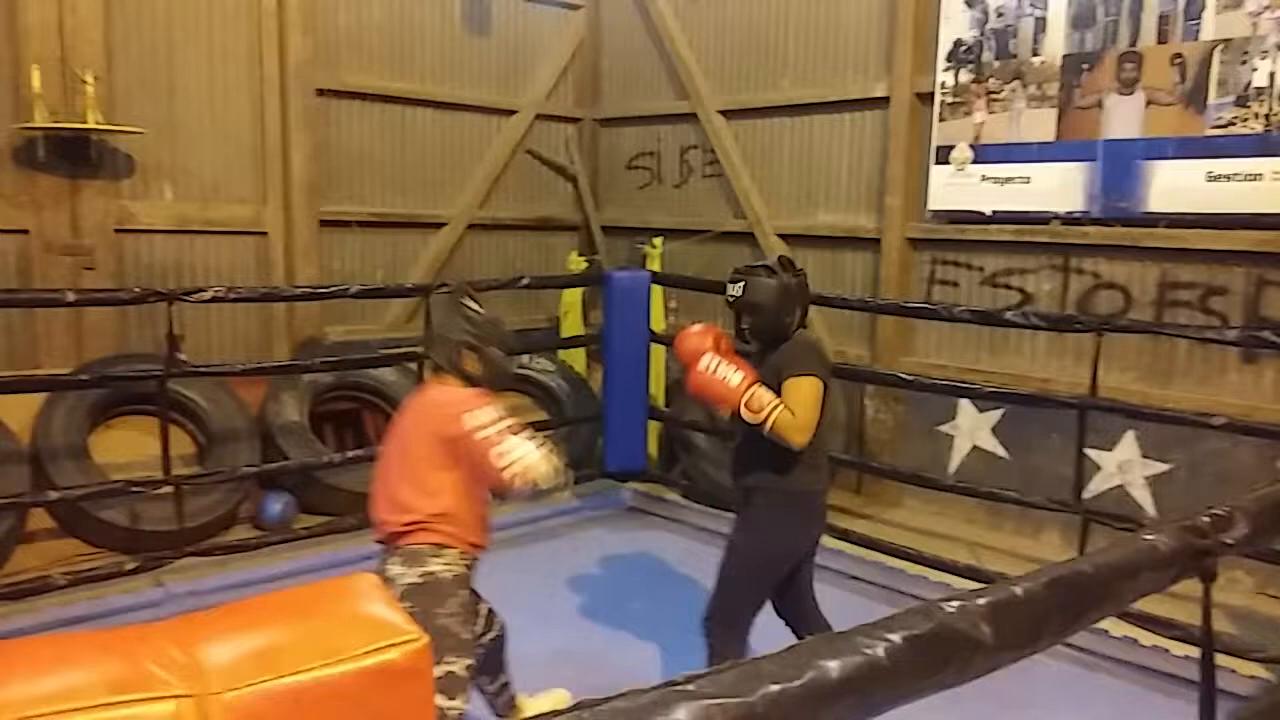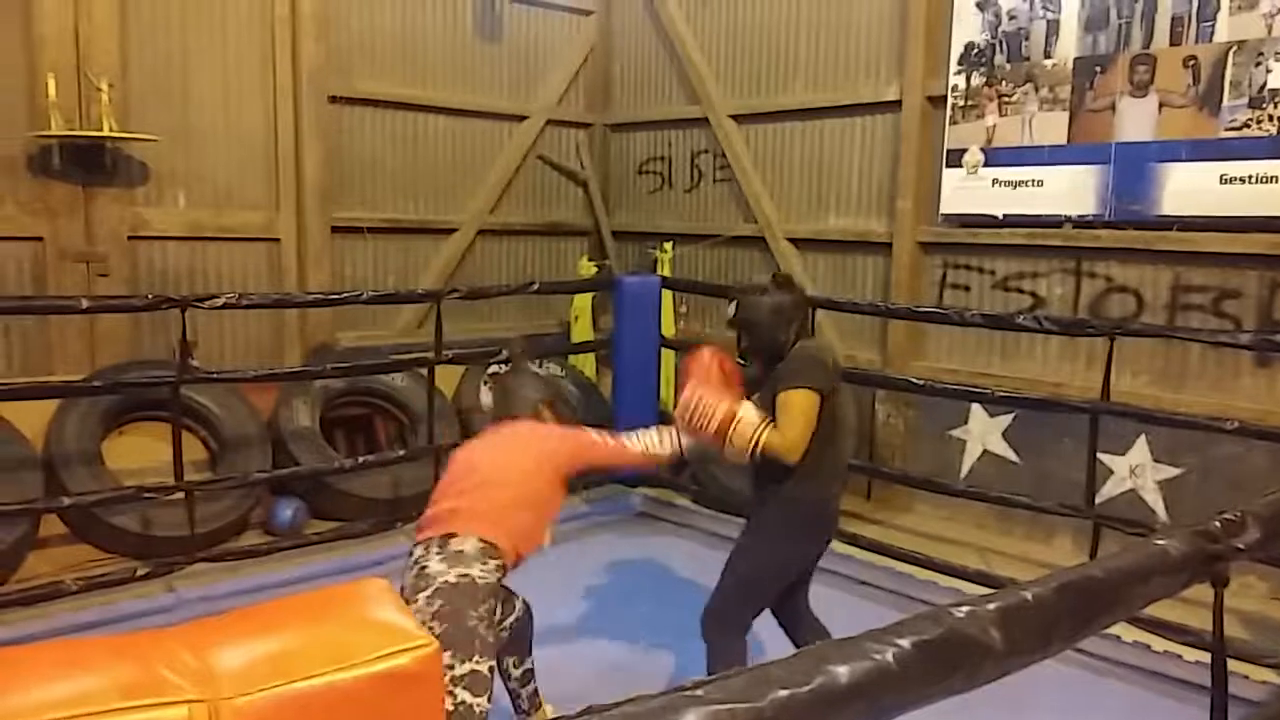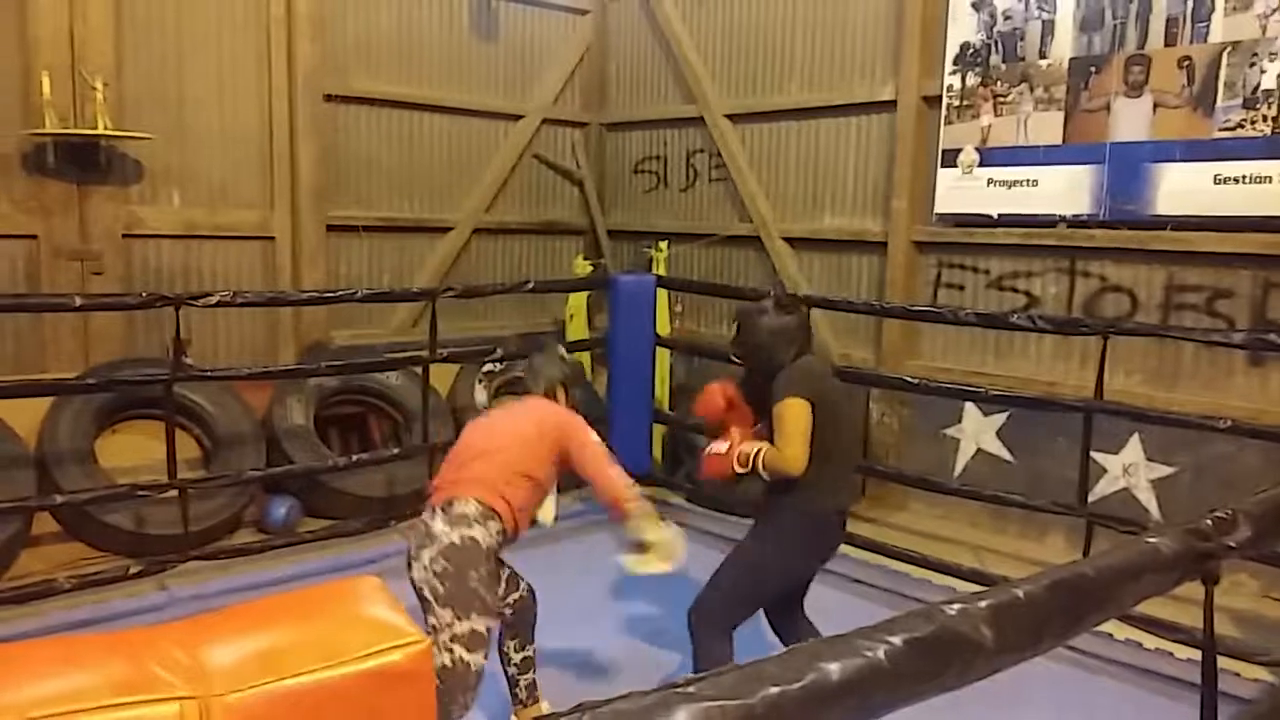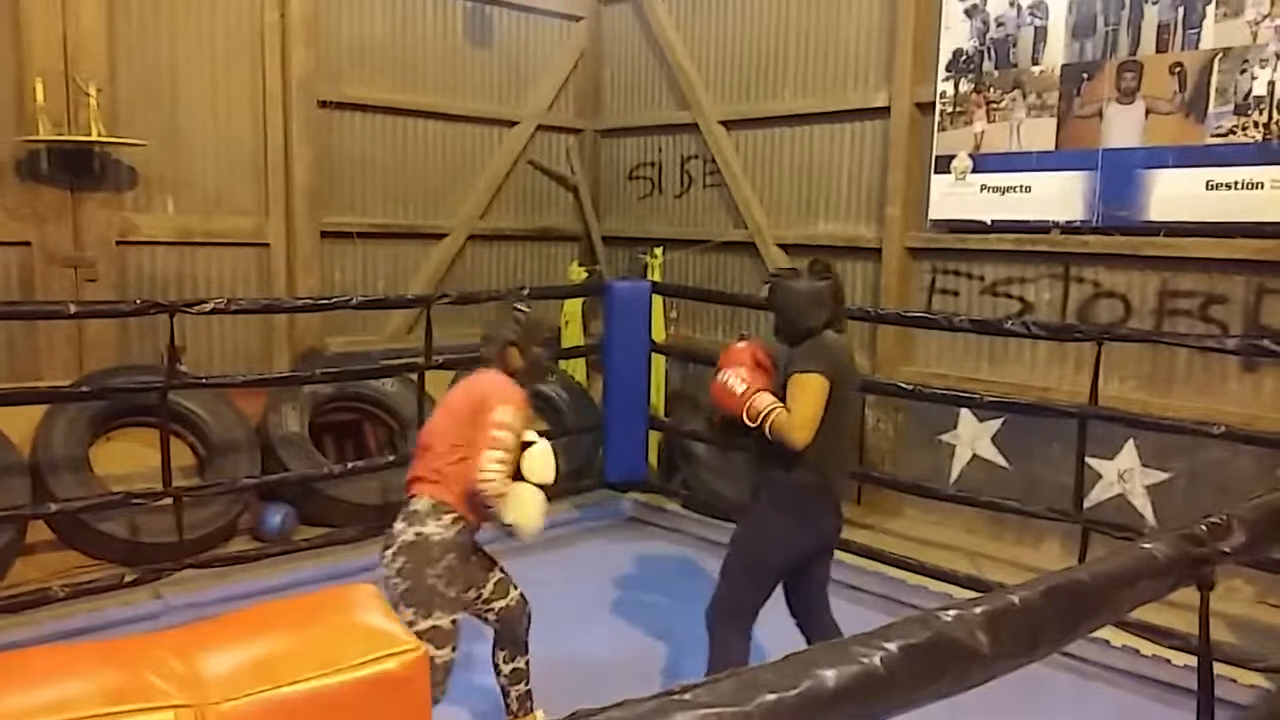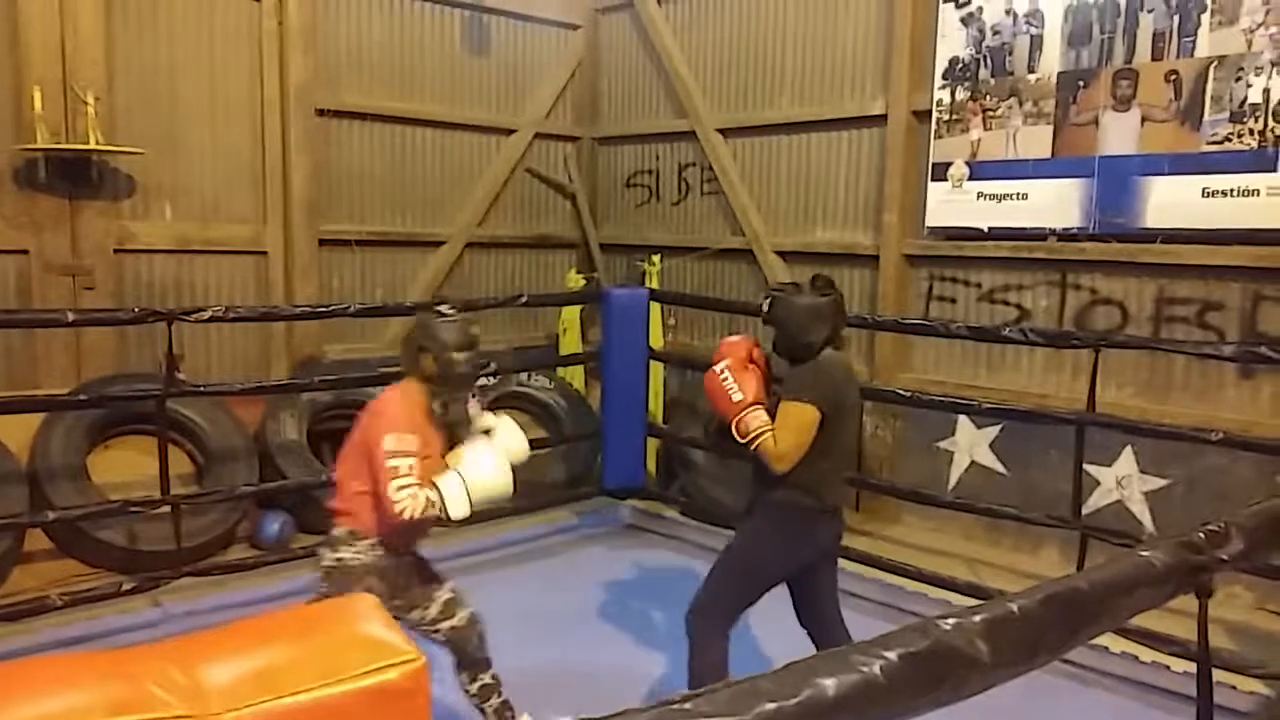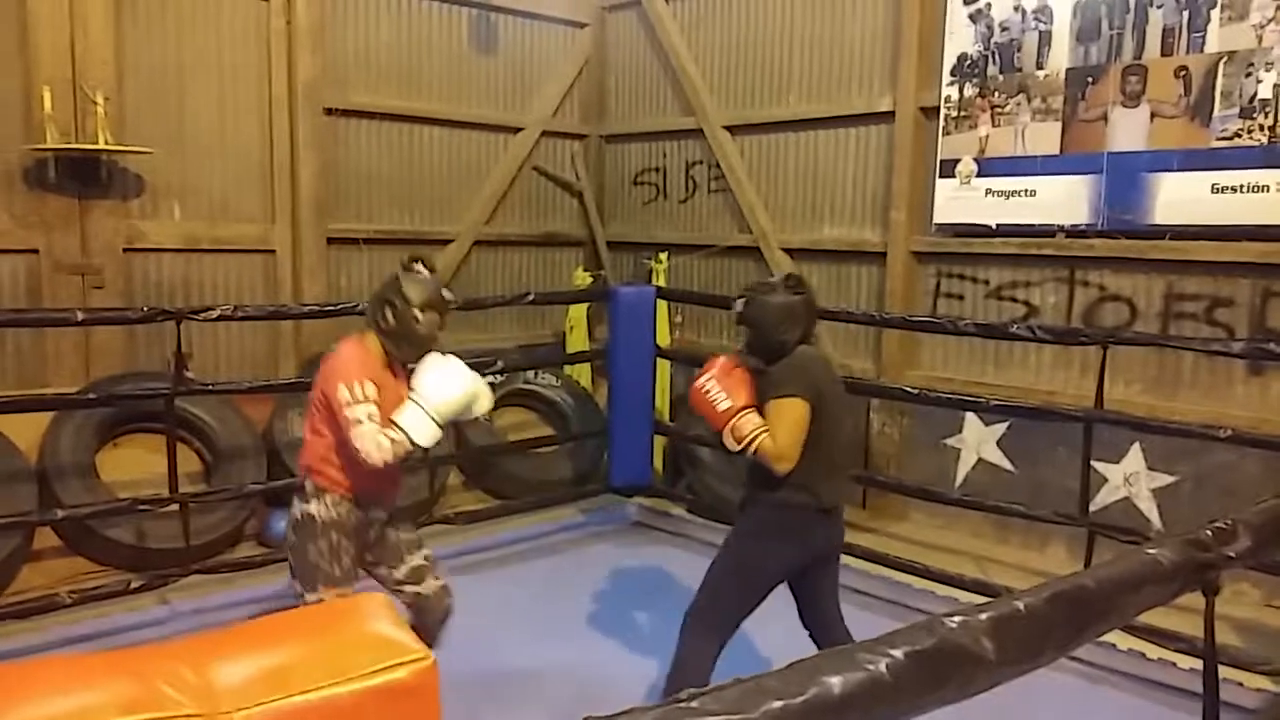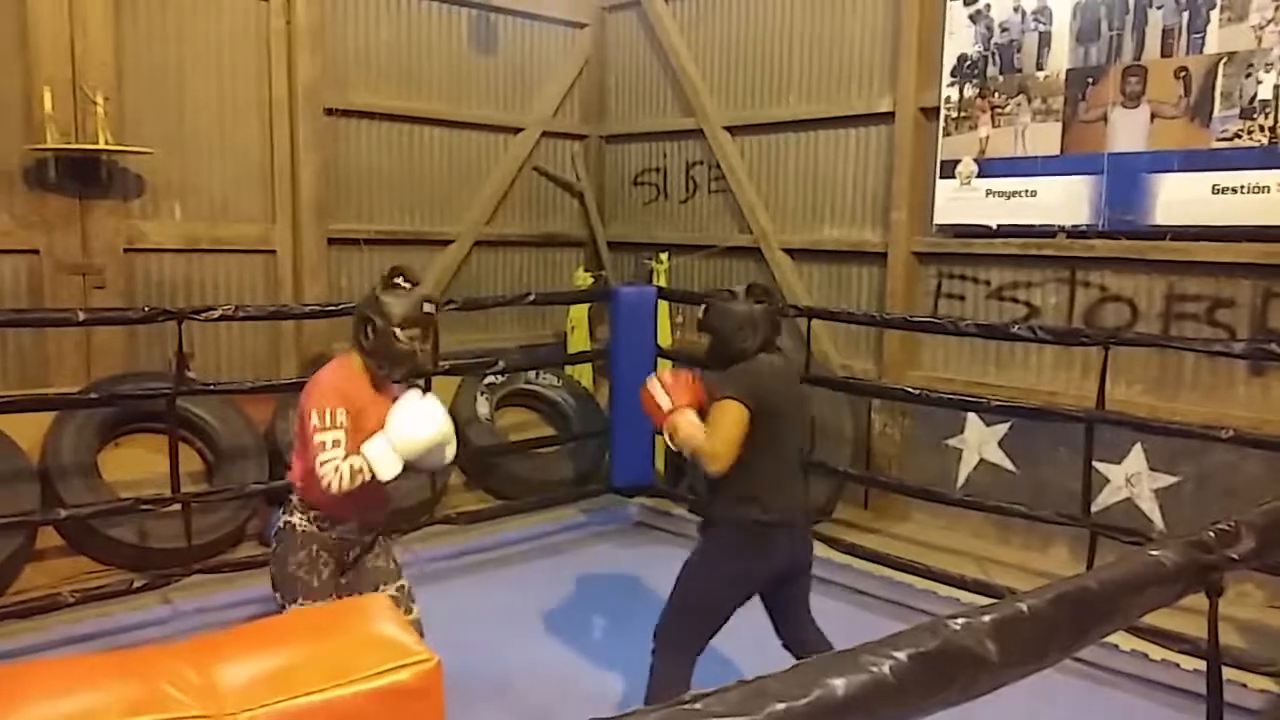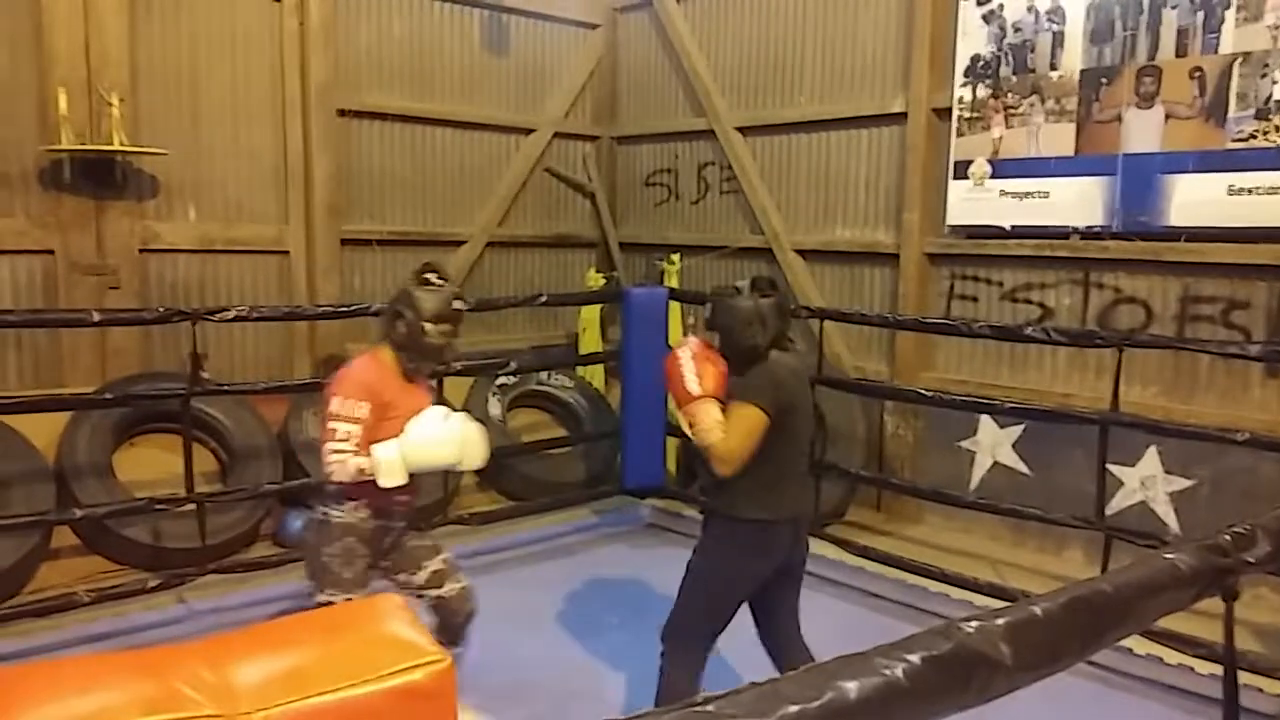
dt=0.2s
person 1, frame 1
left shoulder: (801, 353)
right shoulder: (771, 351)
left elbow: (796, 433)
right elbow: (750, 421)
left wrist: (742, 390)
right wrist: (716, 374)
left hip: (781, 506)
right hip: (788, 502)
left knee: (725, 622)
right knee: (798, 607)
person 1, frame 2
left shoulder: (803, 366)
right shoulder: (795, 362)
left elbow: (787, 447)
right elbow: (768, 423)
left wrist: (729, 417)
right wrist: (730, 404)
left hip: (792, 511)
right hip: (806, 510)
left knee: (721, 621)
right knee: (791, 610)
person 1, frame 3
left shoulder: (795, 380)
right shoulder: (814, 374)
left elbow: (791, 461)
left wrist: (742, 451)
right wrist: (746, 431)
left hip: (796, 522)
right hip: (823, 521)
left knee: (708, 620)
right knee: (786, 615)
person 1, frame 4
left shoulder: (815, 355)
right shoulder: (833, 352)
left elbow: (795, 432)
left wrist: (754, 395)
right wrist: (766, 384)
left hip: (788, 502)
right hip: (821, 506)
left knee: (727, 616)
right knee: (813, 612)
person 1, frame 5
left shoulder: (812, 377)
right shoulder: (835, 369)
left elbow: (781, 457)
left wrist: (745, 407)
right wrist: (760, 386)
left hip: (784, 517)
right hip: (822, 519)
left knee: (707, 617)
right knee: (826, 624)
person 1, frame 6
left shoulder: (789, 374)
right shoulder: (817, 366)
left elbow: (780, 457)
left wrist: (734, 412)
right wrist: (750, 402)
left hip: (780, 520)
right hip: (823, 519)
left knee: (702, 628)
right knee: (828, 627)
person 1, frame 7
left shoulder: (745, 379)
right shoulder: (784, 374)
left elbow: (714, 459)
left wrist: (678, 416)
right wrist: (705, 403)
left hip: (743, 536)
right hip: (791, 530)
left knee: (674, 645)
right knee: (802, 631)
person 1, frame 8
left shoulder: (762, 381)
right shoulder: (788, 369)
left elbow: (723, 462)
left wrist: (697, 398)
right wrist: (710, 394)
left hip: (742, 533)
right hip: (788, 532)
left knee: (683, 645)
right knee: (785, 640)
person 2, frame 1
left shoulder: (420, 406)
right shoulder: (461, 405)
right elbow: (528, 475)
right wrist: (540, 453)
left hip: (421, 572)
right hip: (430, 579)
left knee: (488, 633)
person 2, frame 2
left shoulder: (477, 448)
right shoulder: (559, 442)
right elbow: (634, 449)
right wrist: (680, 440)
left hip: (430, 565)
right hip: (458, 579)
left knee: (516, 621)
person 2, frame 3
left shoulder: (493, 419)
right shoulder: (563, 422)
right elbow: (615, 485)
left wrist: (530, 505)
right wrist: (656, 531)
left hip: (436, 533)
right hip: (461, 545)
left knee: (519, 605)
right knee: (456, 684)
person 2, frame 4
left shoulder: (475, 388)
right shoulder: (506, 394)
right elbow: (490, 480)
left wrist: (523, 463)
right wrist: (515, 506)
left hip: (450, 535)
right hip: (431, 538)
left knee: (513, 612)
right knee: (429, 670)
person 2, frame 5
left shoulder: (430, 409)
right shoulder: (395, 413)
left elbow: (435, 473)
right elbow: (405, 505)
left wrist: (483, 440)
right wrist: (470, 485)
left hip: (398, 557)
right hip: (357, 564)
left knee: (466, 633)
person 2, frame 6
left shoulder: (399, 362)
right shoulder: (351, 364)
right elbow: (375, 450)
left wrist: (462, 396)
right wrist: (428, 408)
left hip: (377, 511)
right hip: (329, 517)
left knee: (434, 602)
person 2, frame 7
left shoulder: (387, 382)
right shoulder: (332, 386)
left elbow: (383, 449)
right elbow: (330, 477)
left wrist: (425, 441)
right wrist: (398, 443)
left hip: (362, 532)
right hip: (312, 536)
person 2, frame 8
left shoulder: (417, 376)
right shoulder: (361, 379)
right elbow: (339, 467)
left wrist: (450, 448)
right wrist: (412, 453)
left hip: (394, 519)
right hip: (348, 522)
left knee: (458, 603)
